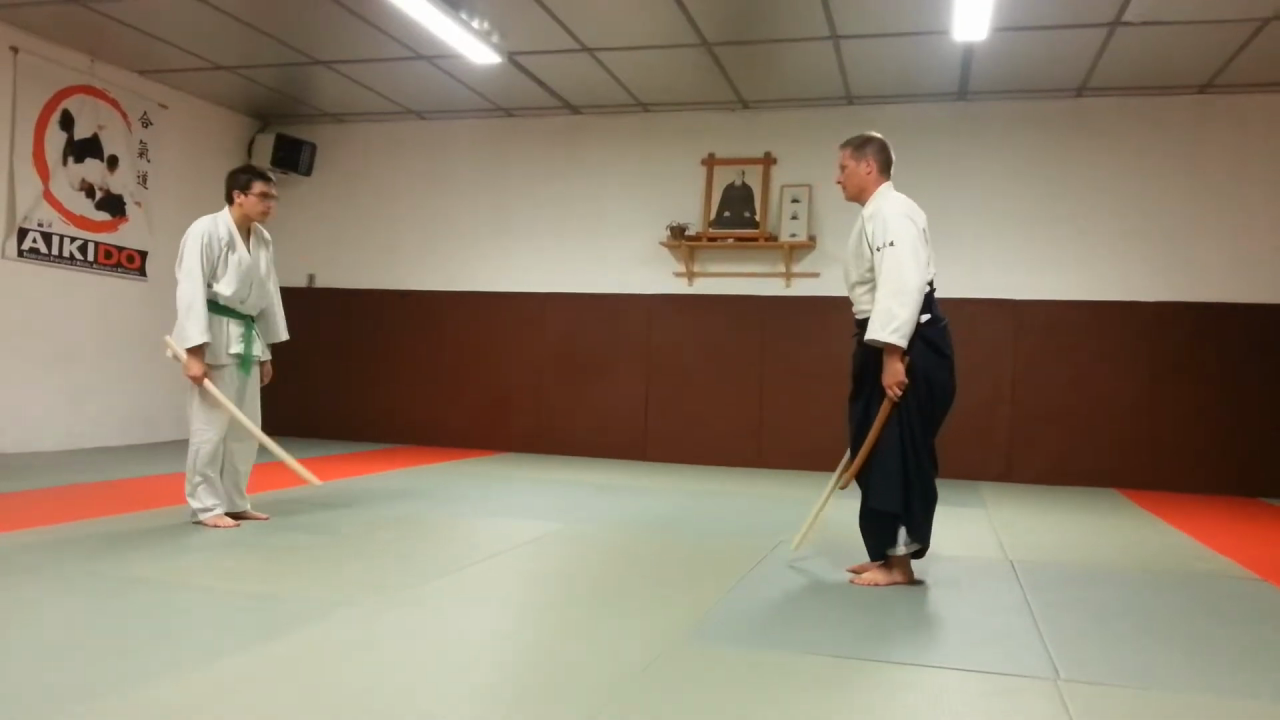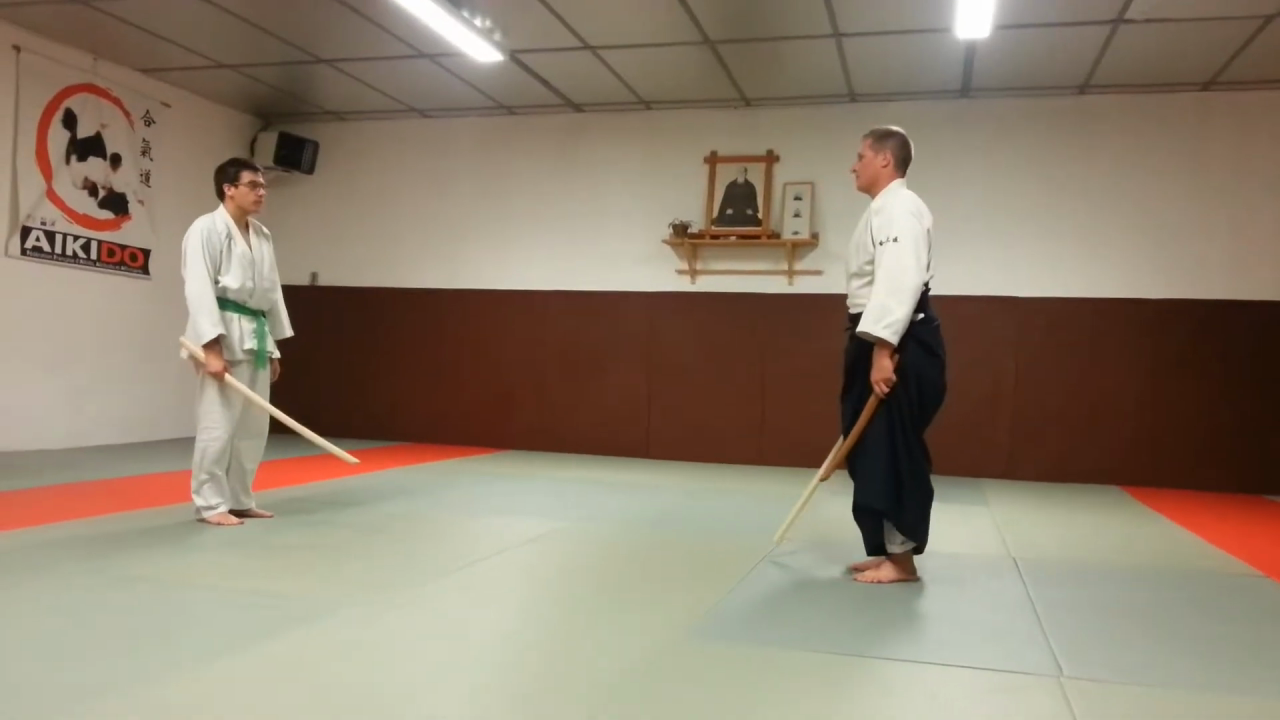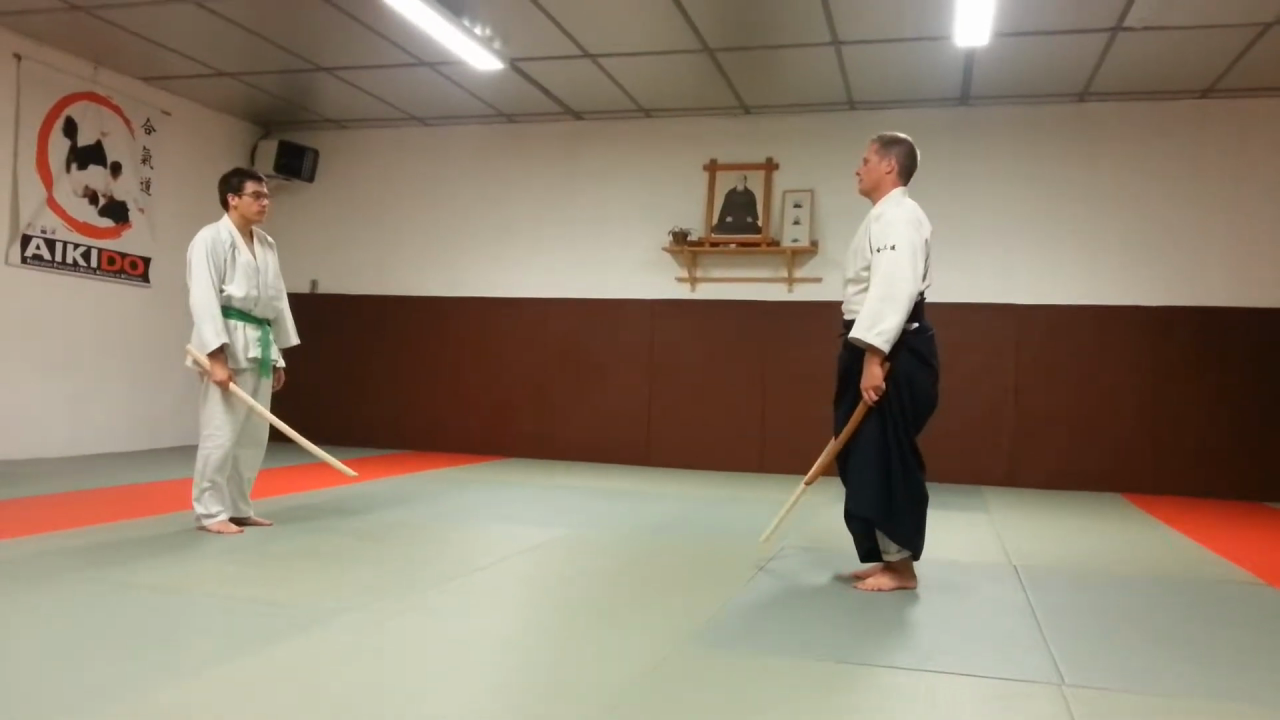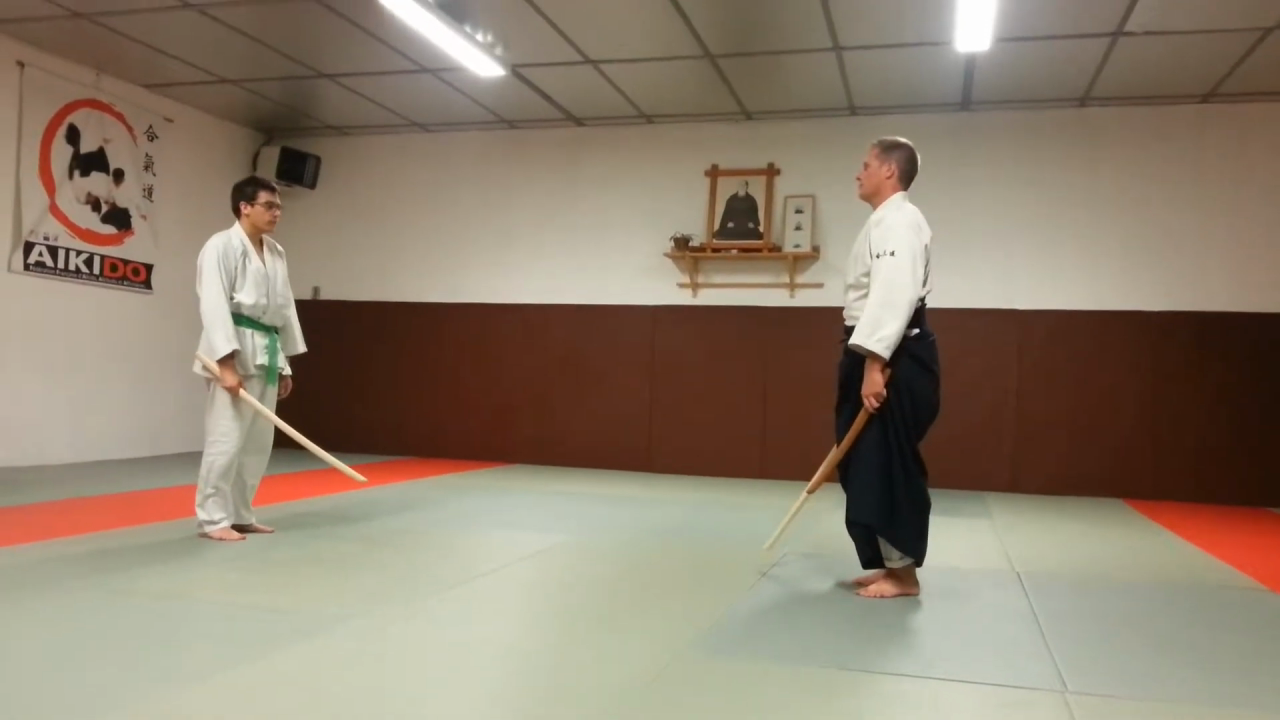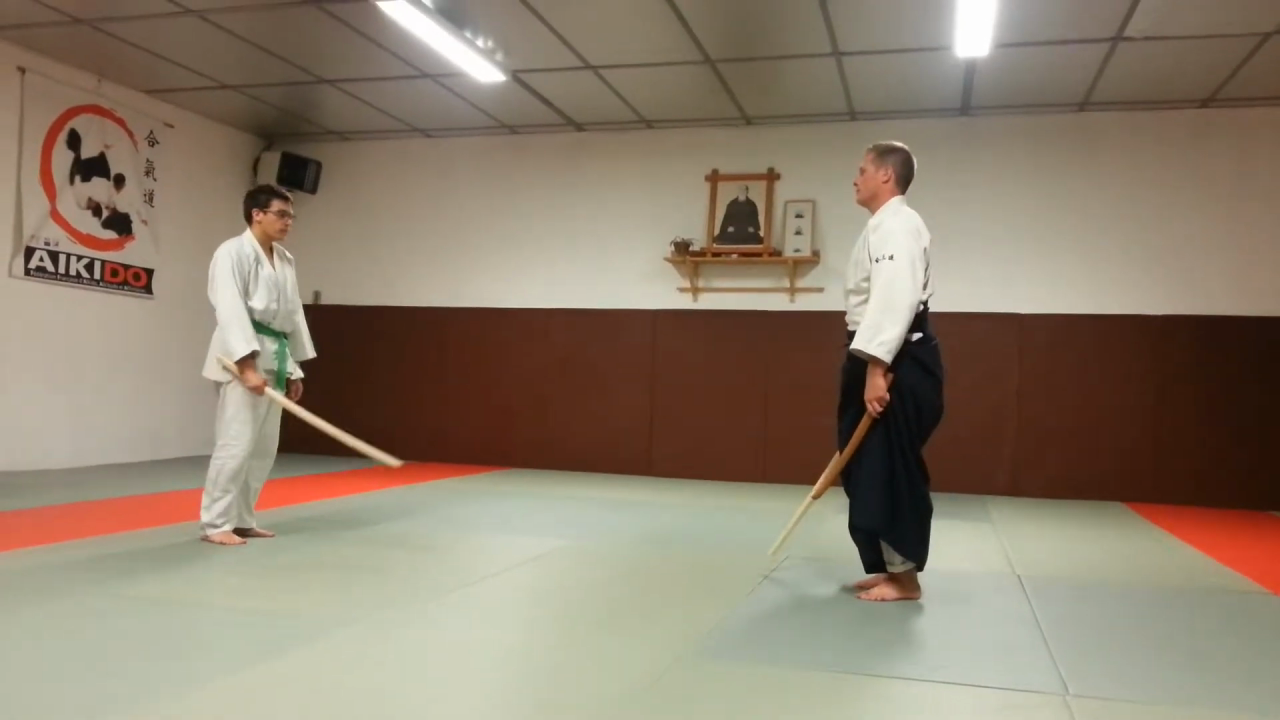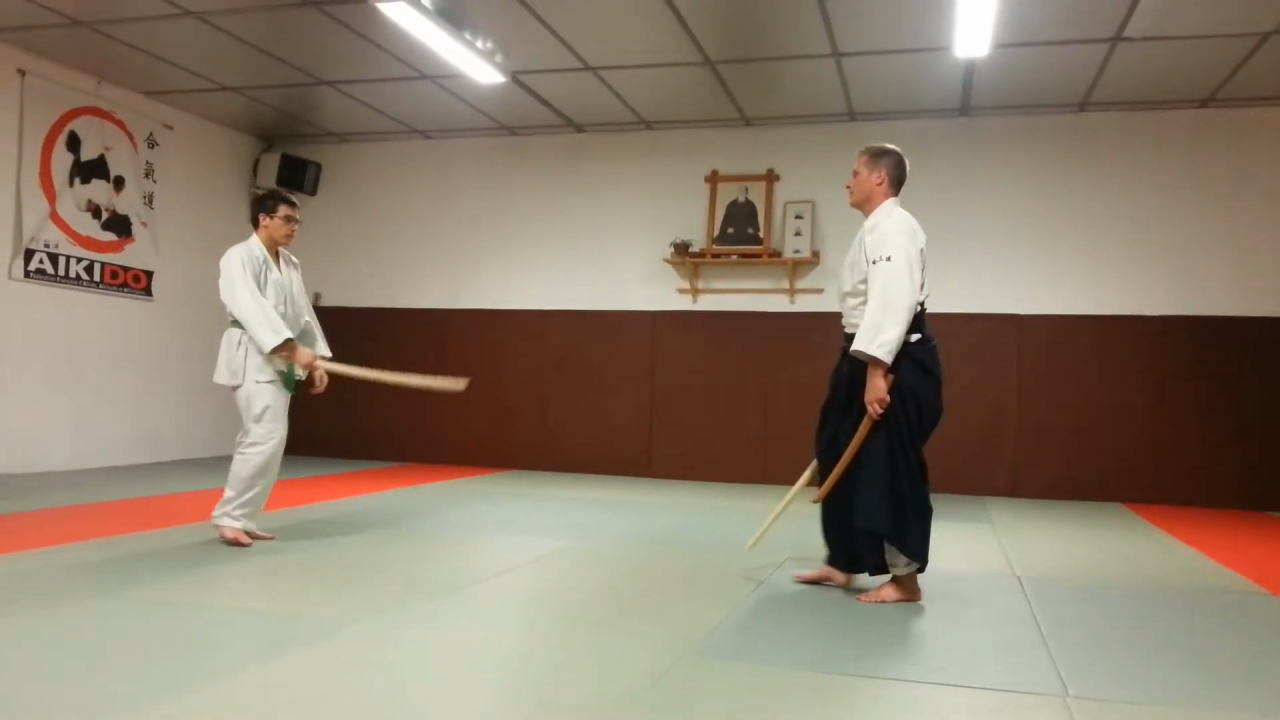
dt=0.3s
person 1, frame 1
left shoulder: (892, 211)
right shoulder: (876, 215)
left elbow: (903, 287)
left wrist: (894, 357)
left hip: (908, 348)
right hip: (888, 344)
left knee: (899, 453)
right knee: (877, 452)
left ankle: (899, 562)
right ankle: (889, 554)
person 1, frame 2
left shoulder: (899, 208)
right shoulder: (883, 211)
left elbow: (899, 284)
left wrist: (883, 352)
left hip: (897, 345)
right hip: (881, 342)
left knee: (892, 450)
right knee: (871, 448)
left ankle: (901, 558)
right ankle: (889, 550)
person 1, frame 3
left shoulder: (898, 216)
right shoulder: (884, 217)
left elbow: (894, 291)
left wrist: (874, 359)
left hip: (891, 353)
right hip: (878, 348)
left knee: (887, 458)
right knee: (867, 457)
left ankle: (900, 567)
right ankle: (888, 558)
person 1, frame 4
left shoulder: (898, 220)
right shoulder: (885, 221)
left elbow: (894, 297)
left wrist: (875, 365)
left hip: (891, 359)
right hip: (878, 355)
left knee: (889, 464)
right knee: (868, 463)
left ankle: (903, 573)
right ankle: (891, 563)
person 1, frame 5
left shoulder: (896, 224)
right shoulder: (882, 226)
left elbow: (894, 300)
left wrist: (876, 370)
left hip: (897, 363)
right hip: (881, 359)
left knee: (892, 468)
right knee: (869, 467)
left ankle: (903, 576)
right ankle: (887, 566)
person 1, frame 6
left shoulder: (893, 227)
right shoulder: (877, 229)
left elbow: (894, 302)
left wrist: (878, 371)
left hip: (895, 364)
right hip: (870, 359)
left knee: (892, 470)
right knee: (841, 459)
left ankle: (905, 578)
right ankle: (842, 562)
person 2, frame 1
left shoulder: (263, 240)
right shoulder: (205, 231)
right elbow: (191, 293)
left wrist: (265, 352)
right wrist: (195, 353)
left hip: (246, 340)
right hip: (213, 339)
left knee: (246, 428)
right knee: (210, 427)
left ankle: (234, 502)
right ankle: (207, 506)
person 2, frame 2
left shoulder: (262, 235)
right shoulder: (206, 229)
right elbow: (199, 290)
left wrist: (273, 347)
right wrist: (212, 348)
left hip: (256, 337)
right hip: (224, 336)
left knee: (254, 426)
right knee: (219, 424)
left ankle: (239, 500)
right ankle: (210, 504)
person 2, frame 3
left shoulder: (266, 245)
right shoulder: (210, 239)
right elbow: (204, 300)
left wrist: (277, 355)
right wrist: (217, 357)
left hip: (259, 346)
right hip: (228, 345)
left knee: (254, 434)
right knee: (221, 431)
left ankle: (237, 508)
right ankle: (211, 512)
person 2, frame 4
left shoulder: (275, 253)
right shoulder: (221, 247)
right elbow: (215, 307)
left wrist: (284, 364)
right wrist: (227, 364)
left hip: (266, 353)
right hip: (235, 352)
left knee: (258, 440)
right knee: (226, 437)
left ankle: (239, 515)
right ankle: (213, 518)
person 2, frame 5
left shoulder: (284, 260)
right shoulder: (233, 253)
left elbow: (293, 315)
right elbow: (231, 311)
left wrist: (294, 367)
right wrist: (248, 365)
left hip: (274, 357)
right hip: (243, 356)
left knee: (263, 445)
right knee: (237, 440)
left ankle: (240, 519)
right ankle: (216, 522)
person 2, frame 6
left shoulder: (290, 264)
right shoulder: (240, 257)
left elbow: (303, 314)
right elbow: (253, 310)
left wrist: (315, 358)
right wrist: (294, 349)
left hip: (281, 359)
right hip: (253, 356)
left knee: (264, 440)
right knee: (267, 436)
left ankle: (240, 519)
right ankle: (231, 515)
